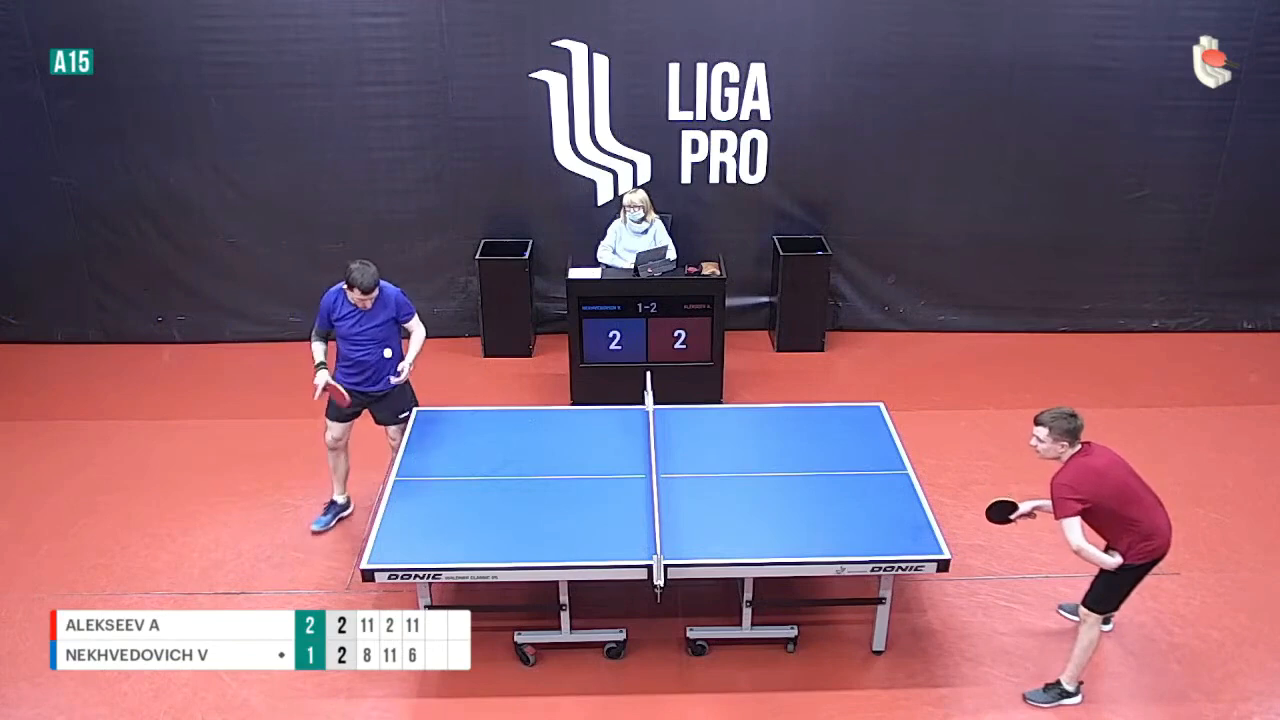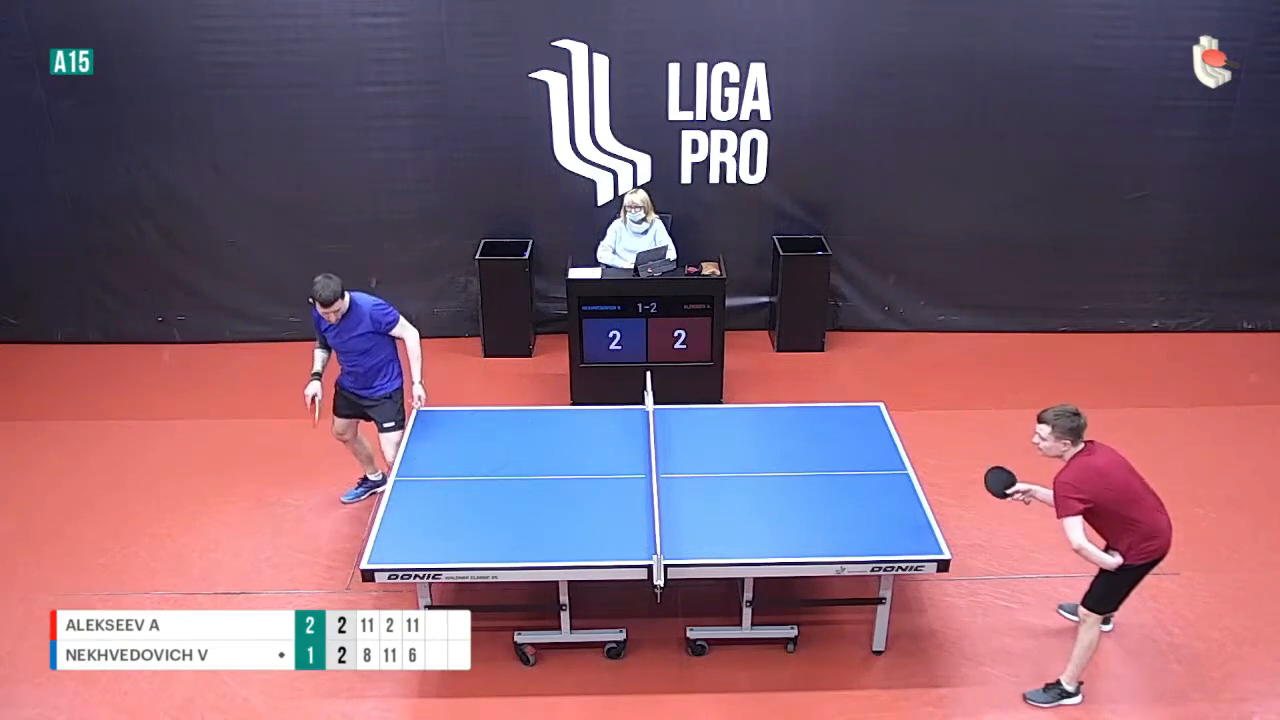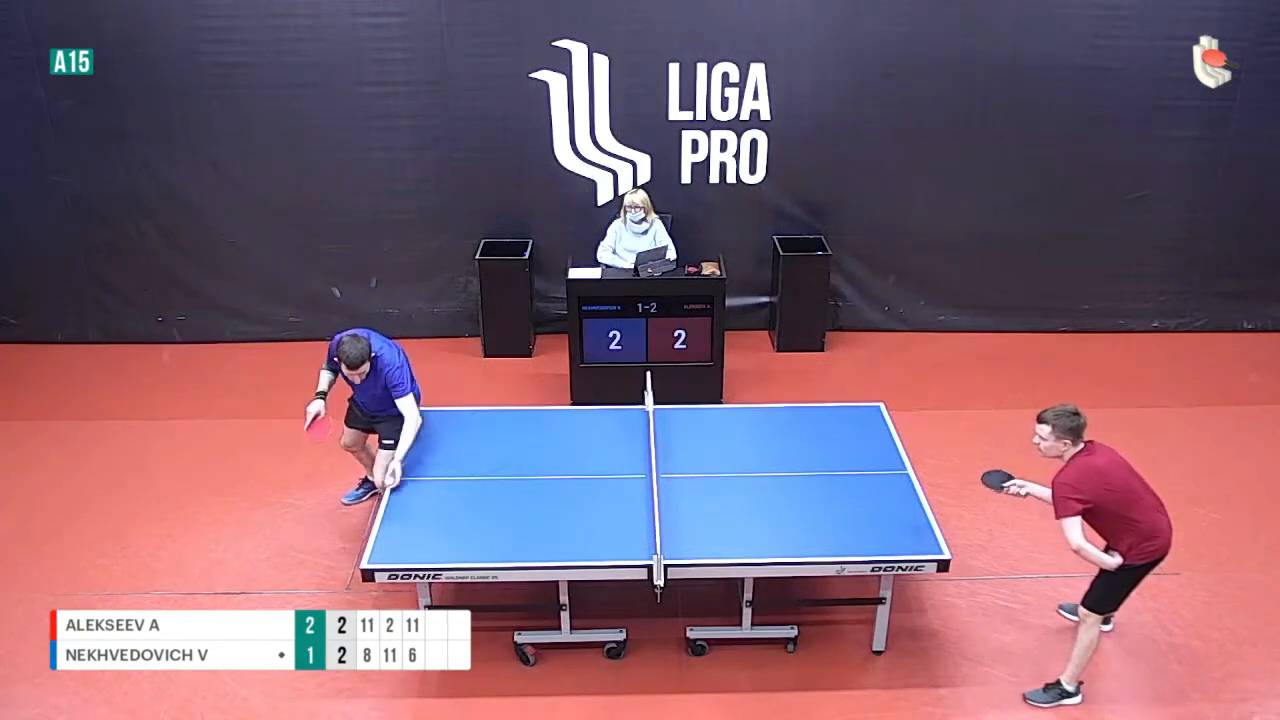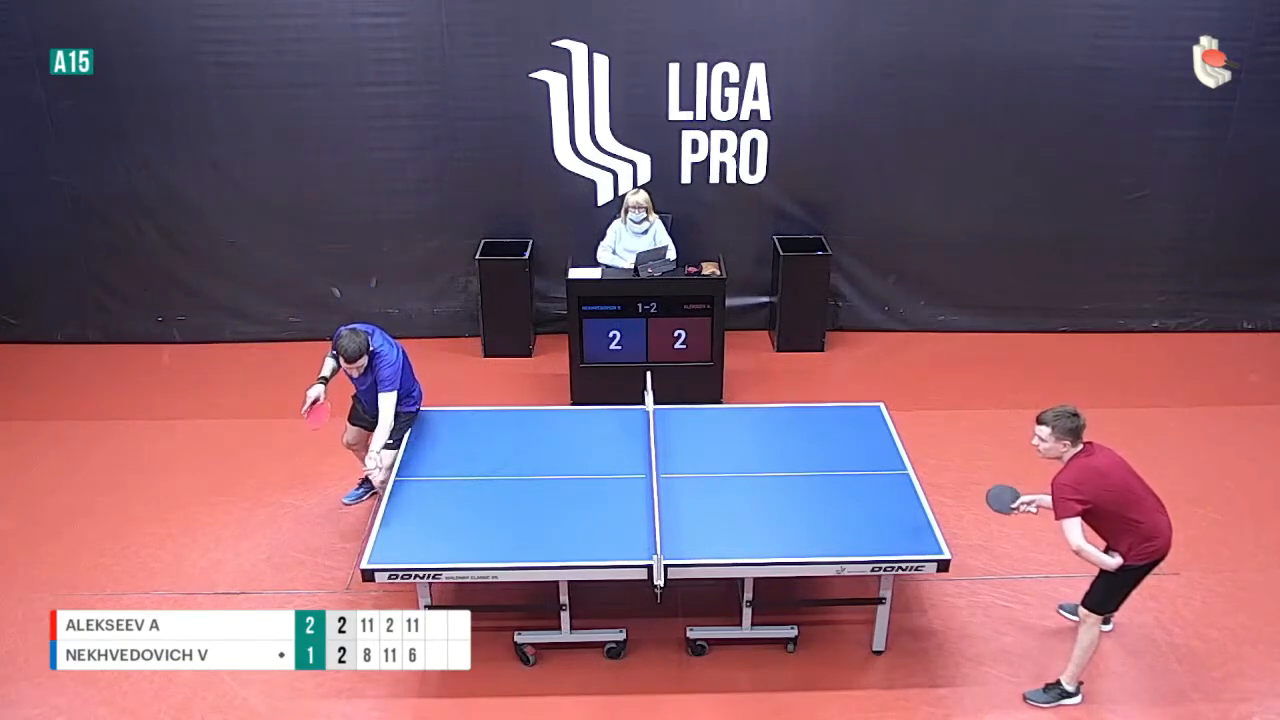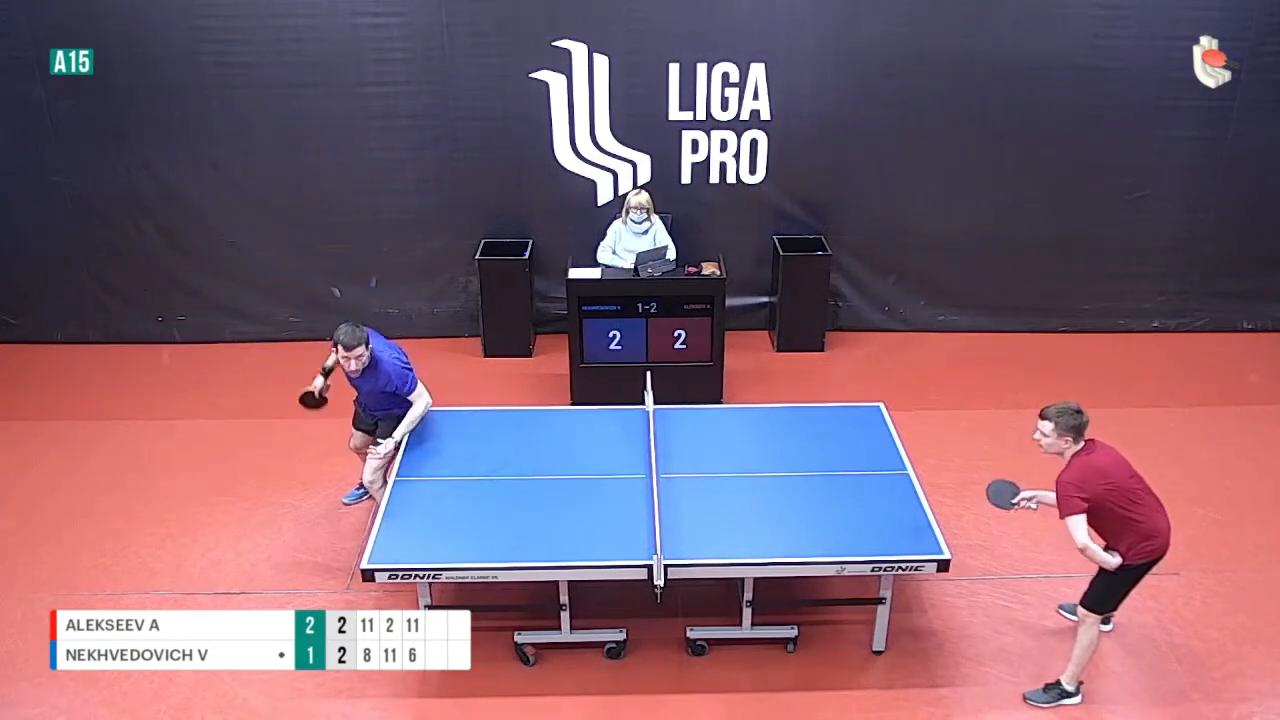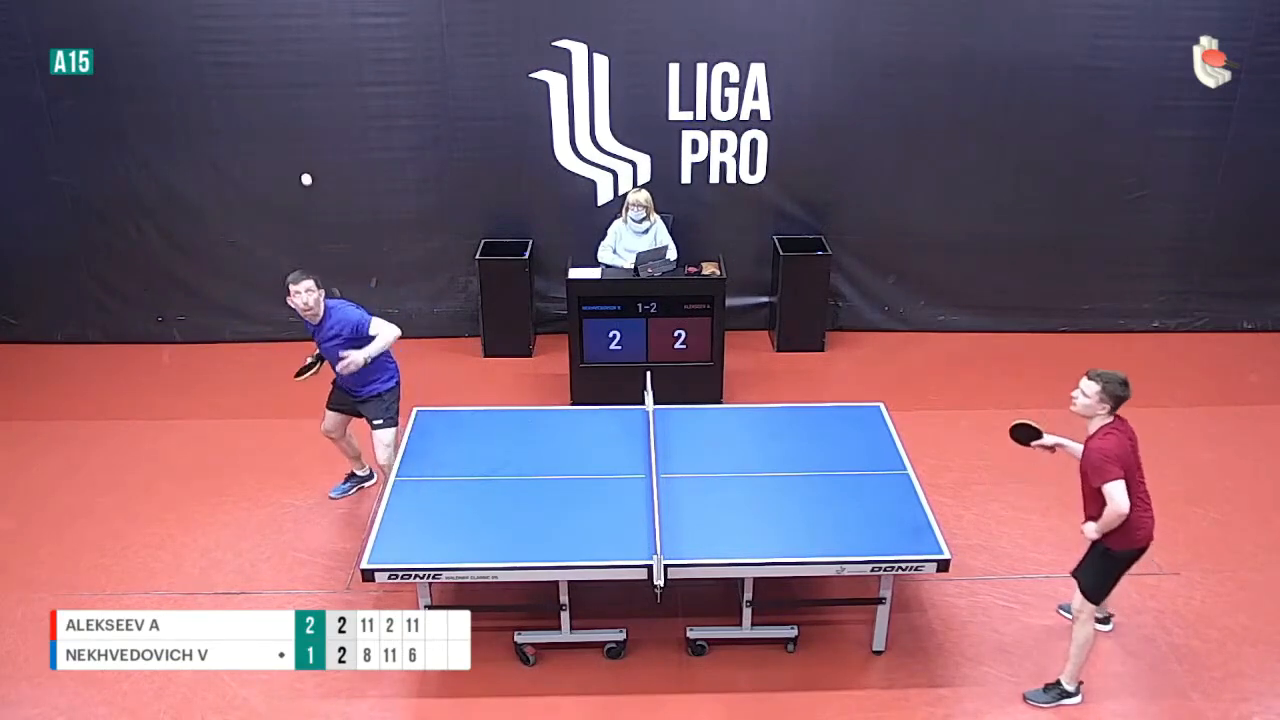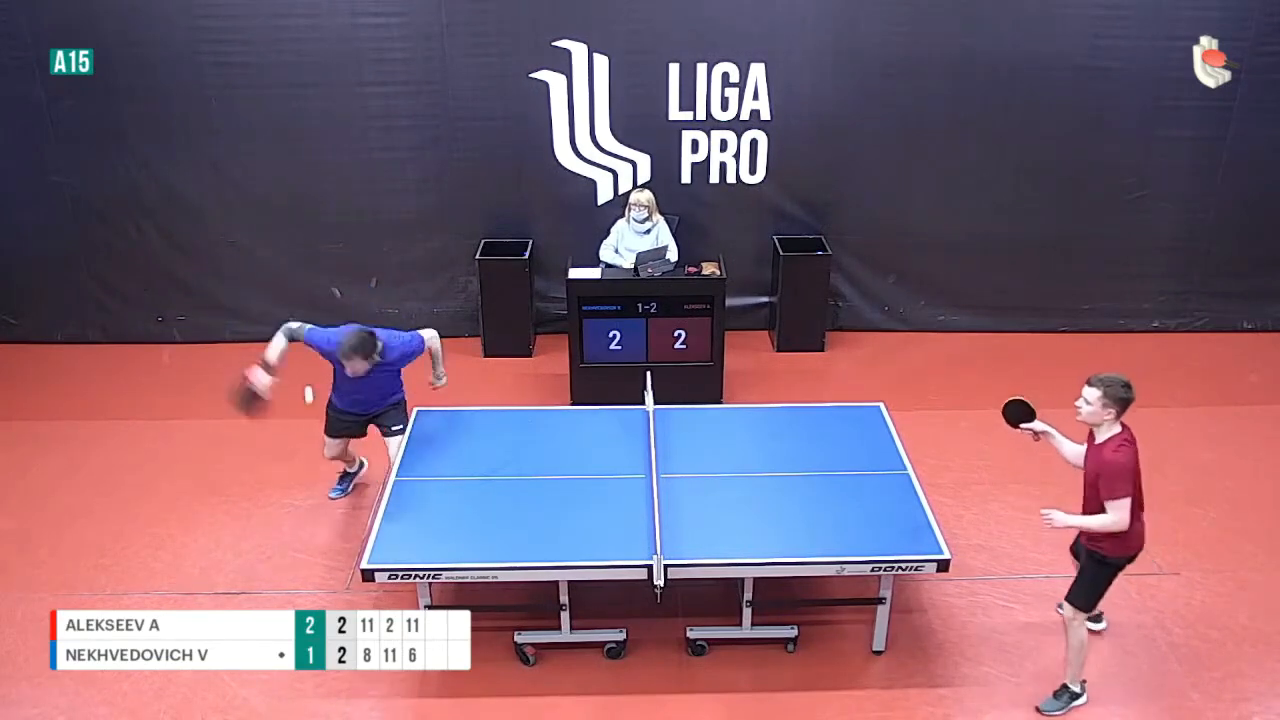
dt=0.7s
person 1, frame 1
left shoulder: (1065, 481)
right shoulder: (1093, 451)
left elbow: (1077, 544)
left wrist: (1112, 563)
right wrist: (1037, 505)
left hip: (1142, 546)
right hip: (1155, 528)
left knee: (1089, 614)
left ankle: (1067, 688)
right ankle: (1103, 612)
person 1, frame 2
left shoulder: (1068, 479)
right shoulder: (1097, 450)
left elbow: (1078, 543)
left wrist: (1112, 563)
right wrist: (1034, 491)
left hip: (1142, 546)
right hip: (1154, 528)
left knee: (1088, 615)
left ankle: (1067, 688)
right ankle: (1102, 612)
person 1, frame 3
left shoulder: (1066, 480)
right shoulder: (1096, 450)
left elbow: (1077, 544)
left wrist: (1113, 563)
right wrist: (1029, 488)
left hip: (1142, 546)
right hip: (1155, 529)
left knee: (1089, 615)
left ankle: (1068, 688)
right ankle: (1104, 612)
person 1, frame 4
left shoulder: (1066, 481)
right shoulder: (1095, 452)
left elbow: (1077, 545)
left wrist: (1112, 564)
right wrist: (1039, 500)
left hip: (1143, 546)
right hip: (1156, 528)
left knee: (1089, 616)
left ankle: (1068, 688)
right ankle: (1102, 612)
person 1, frame 5
left shoulder: (1070, 479)
right shoulder: (1096, 449)
left elbow: (1083, 543)
left wrist: (1111, 563)
right wrist: (1039, 496)
left hip: (1141, 545)
right hip: (1154, 527)
left knee: (1089, 614)
left ankle: (1068, 687)
right ankle: (1102, 612)
person 1, frame 6
left shoulder: (1102, 447)
right shoulder: (1117, 426)
left elbow: (1119, 507)
left wrist: (1096, 529)
right wrist: (1061, 443)
left hip: (1122, 536)
right hip: (1134, 528)
left knee: (1082, 608)
right knee: (1093, 571)
left ankle: (1068, 687)
right ankle: (1100, 613)
person 1, frame 7
left shoulder: (1115, 459)
right shoulder: (1101, 432)
left elbow: (1119, 522)
right elbow: (1083, 459)
left wrist: (1070, 520)
right wrist: (1048, 432)
left hip: (1112, 544)
right hip: (1096, 535)
left knee: (1072, 614)
right knee: (1079, 560)
left ankle: (1073, 689)
right ankle: (1092, 614)
person 2, frame 1
left shoulder: (393, 297)
right shoulder: (331, 300)
left elbow: (418, 330)
right elbow: (318, 337)
left wrist: (409, 360)
right wrist: (321, 368)
left hip: (389, 384)
right hip: (347, 383)
left knee: (399, 443)
right knee: (334, 441)
right ankle: (339, 501)
person 2, frame 2
left shoulder: (371, 309)
right shoulder: (320, 315)
left elbow: (410, 334)
left wrist: (417, 382)
right wrist: (316, 377)
left hip: (384, 388)
right hip: (349, 386)
left knee: (394, 460)
right knee: (343, 433)
right ankle: (374, 478)
person 2, frame 3
left shoulder: (390, 365)
right shoulder: (338, 345)
left elbow: (413, 417)
right elbow: (328, 369)
left wrist: (397, 459)
right wrist: (320, 396)
left hip: (394, 410)
right hip: (363, 402)
left knee: (384, 481)
right knee: (349, 444)
right ankle: (372, 479)
person 2, frame 4
left shoulder: (386, 360)
right shoulder: (343, 336)
left elbow: (386, 418)
right elbow: (332, 357)
left wrist: (374, 452)
right wrist: (322, 382)
left hip: (400, 407)
right hip: (367, 398)
left knee: (381, 479)
right knee: (351, 442)
right ankle: (371, 481)
person 2, frame 5
left shoulder: (389, 365)
right shoulder: (347, 338)
left elbow: (424, 401)
left wrist: (394, 440)
right wrist: (324, 373)
left hip: (395, 411)
right hip: (367, 403)
left knee: (371, 478)
right knee: (358, 446)
right ankle: (374, 482)
person 2, frame 6
left shoulder: (344, 314)
right shoulder: (311, 318)
left elbow: (392, 331)
left wrist: (364, 354)
right wrist: (320, 356)
left hip: (380, 387)
right hip: (347, 383)
left knee: (385, 461)
right knee: (331, 430)
right ankle: (362, 473)
person 2, frame 7
left shoulder: (398, 347)
right shoulder: (335, 342)
left elbow: (431, 336)
right elbow: (289, 330)
left wrist: (439, 372)
right wrist: (268, 368)
left hip: (388, 404)
right hip: (345, 405)
right knee: (333, 453)
right ankle: (354, 467)
